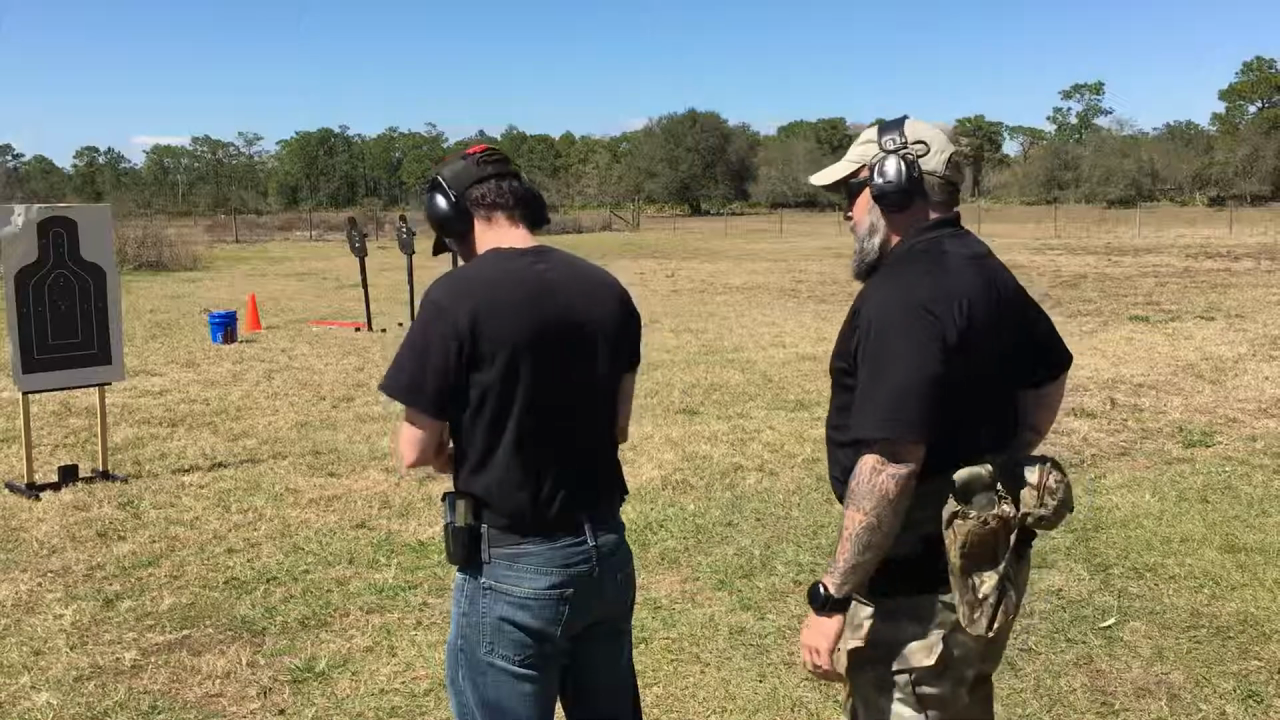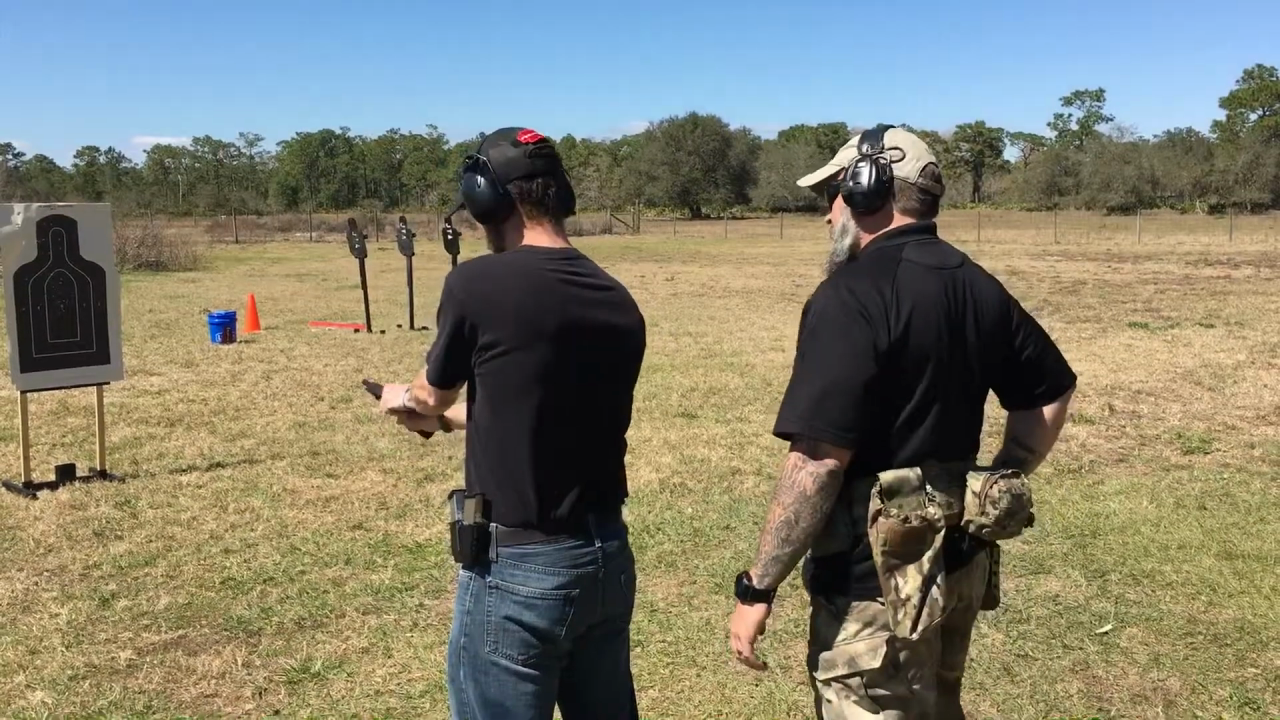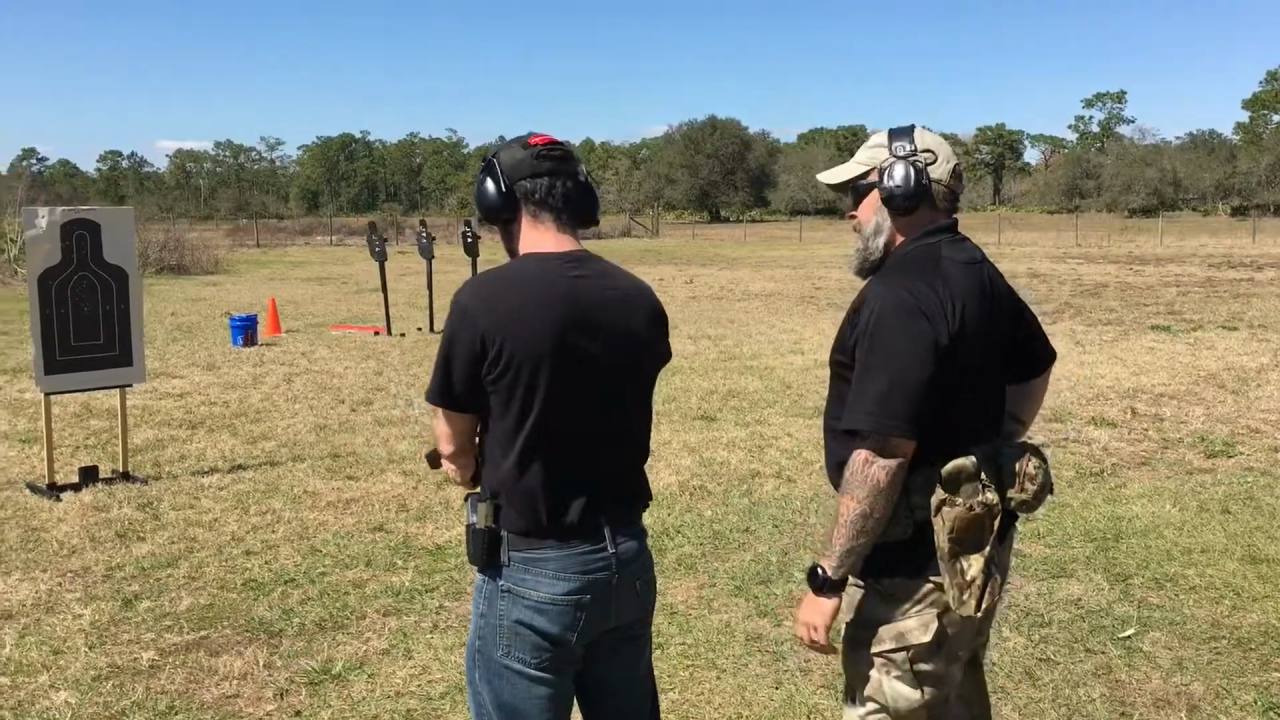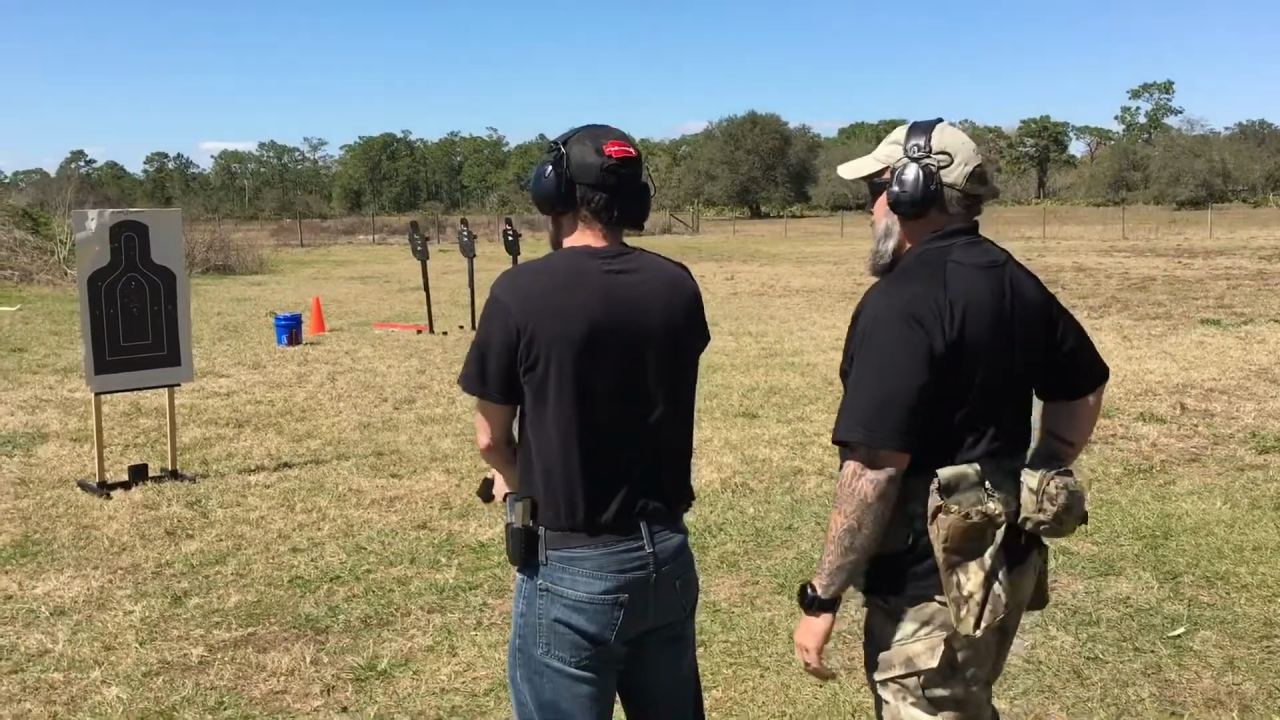
dt=0.7s
person 1, frame 1
left shoulder: (902, 294)
right shoulder: (986, 272)
left elbow: (891, 459)
right elbow: (1048, 374)
left wrist: (830, 599)
left hip: (926, 574)
person 1, frame 2
left shoulder: (851, 296)
right shoulder: (976, 285)
left elbow: (819, 459)
right elbow: (1051, 393)
left wrist: (756, 587)
right wrist: (993, 488)
left hip: (878, 571)
right hip: (958, 552)
person 1, frame 3
left shoulder: (900, 294)
right shoulder: (980, 274)
left elbow: (882, 453)
right elbow: (1032, 370)
left wrist: (827, 579)
left hip: (917, 557)
right hip: (973, 538)
person 1, frame 4
left shoulder: (901, 300)
right shoulder: (1015, 281)
left elbow: (873, 466)
right elbow: (1083, 387)
left wrist: (820, 597)
left hip: (931, 574)
right hip: (1008, 553)
person 2, frame 1
left shoulder: (456, 296)
right shoulder: (605, 290)
left elbow: (417, 451)
left wrist: (457, 451)
left hip: (512, 567)
right hip: (604, 552)
person 2, frame 2
left shoulder: (479, 284)
right shoulder: (620, 303)
left elbow: (433, 395)
left wrist: (406, 398)
right wrist: (443, 414)
left hip: (517, 569)
right hip: (606, 555)
person 2, frame 3
left shoulder: (485, 299)
right shoulder: (639, 299)
left elbow: (453, 447)
left wrist: (471, 470)
left hip: (532, 570)
right hip: (625, 557)
person 2, frame 4
left shoulder: (522, 291)
right shoulder: (678, 287)
left elbow: (491, 437)
left wrist: (516, 486)
left hip: (572, 568)
right hip: (666, 554)
